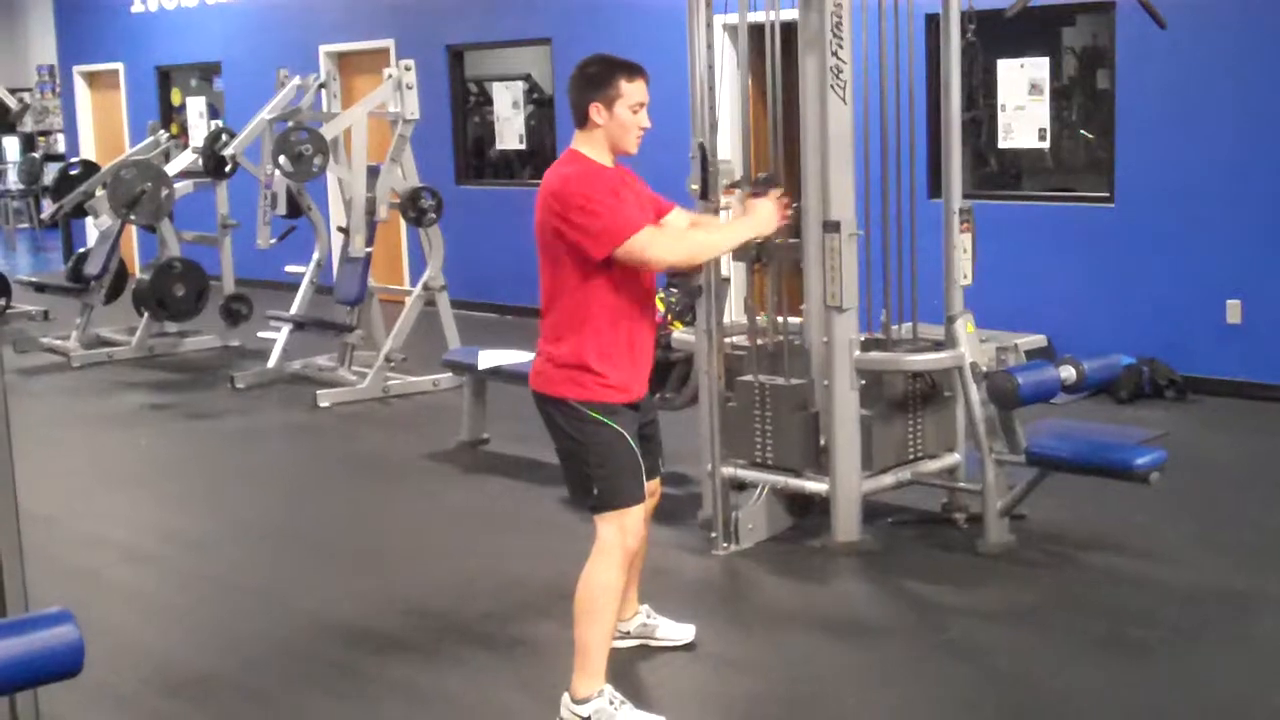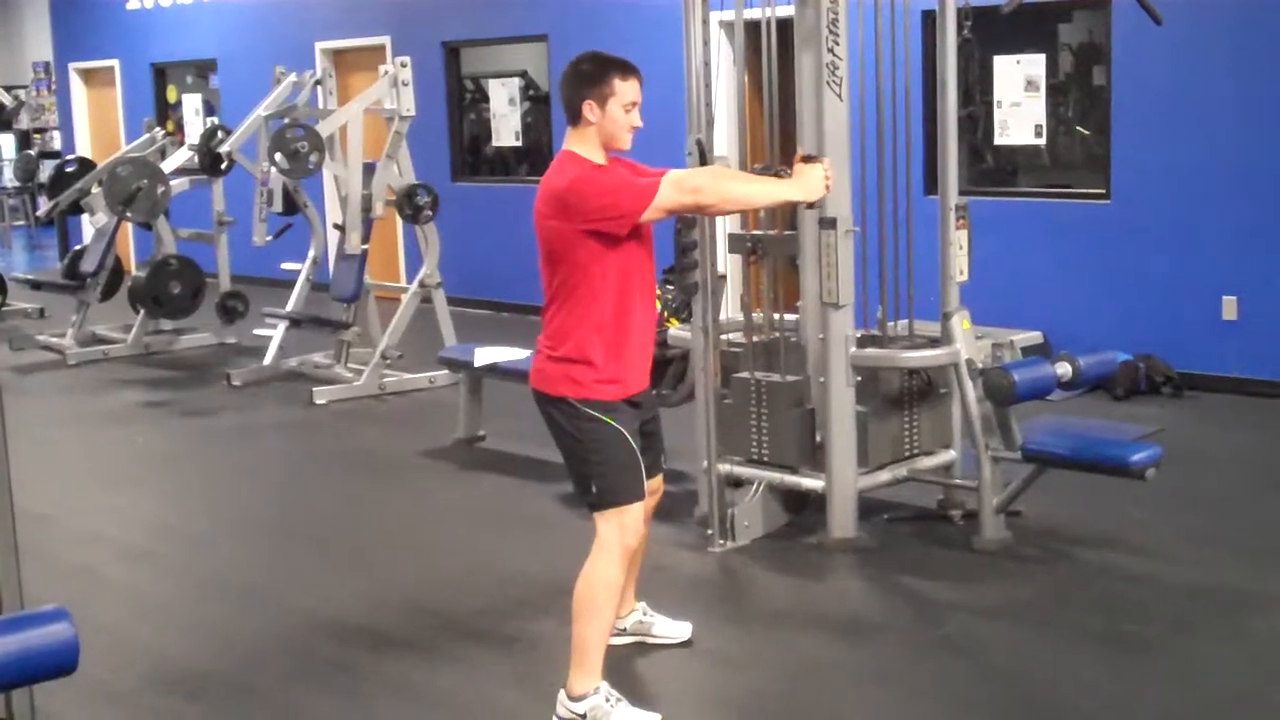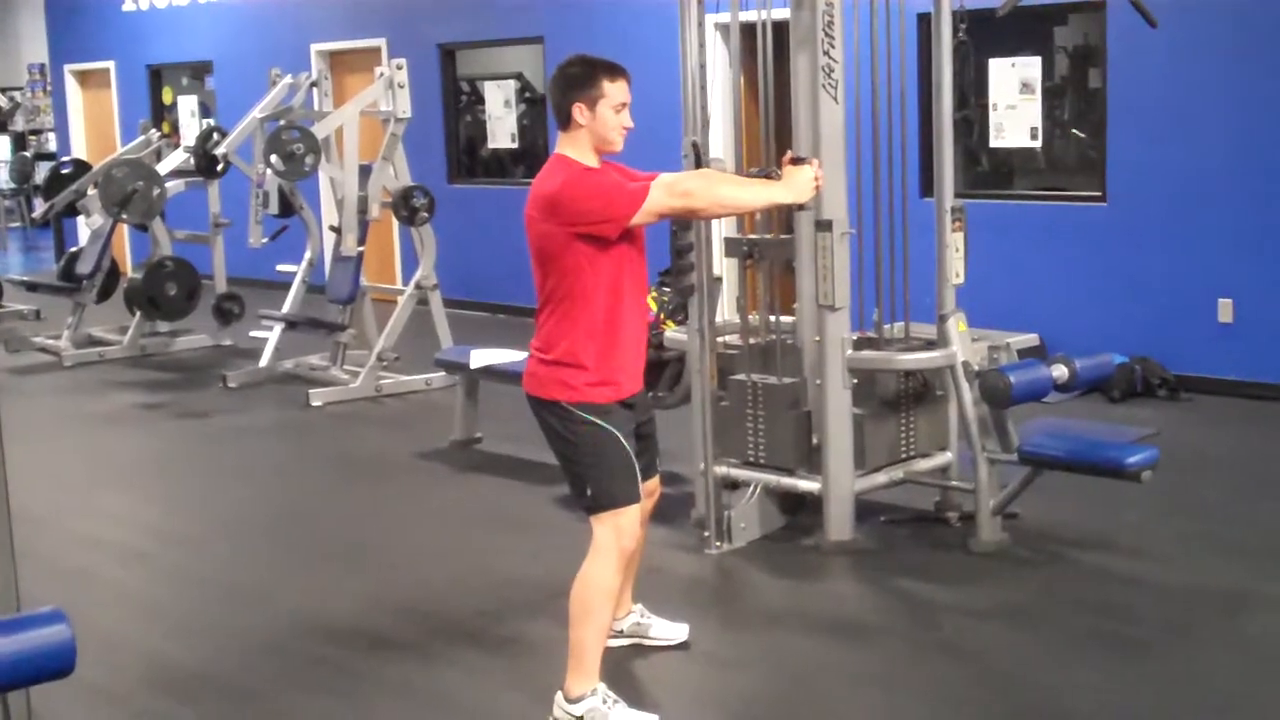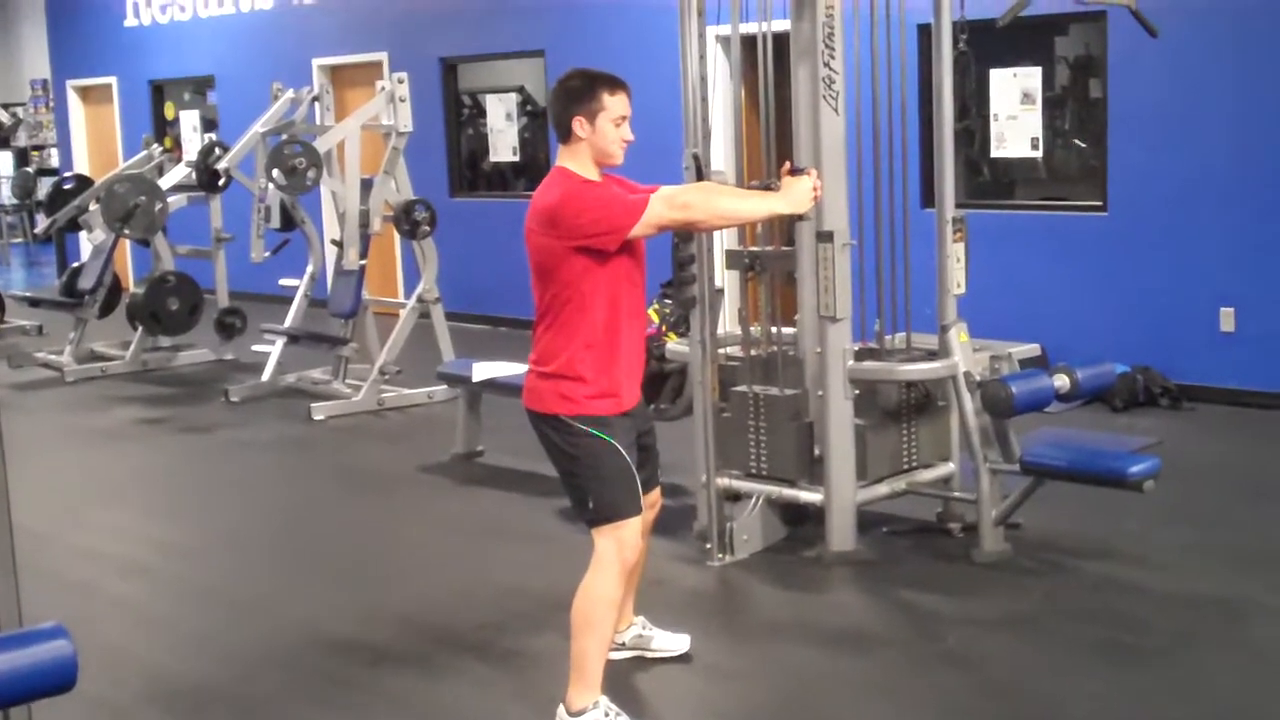
dt=0.7s
person 1, frame 1
left shoulder: (617, 179)
right shoulder: (573, 185)
left elbow: (681, 226)
right elbow: (664, 251)
left wrist: (744, 217)
right wrist: (747, 226)
left hip: (619, 379)
right hip: (583, 386)
left knee: (644, 496)
right knee: (620, 530)
left ankle: (625, 617)
person 1, frame 2
left shoulder: (613, 172)
right shoulder: (578, 183)
left elbow: (696, 181)
right elbow: (695, 195)
left wrist: (787, 182)
right wrist: (794, 190)
left hip: (621, 376)
right hip: (583, 385)
left knee: (646, 491)
right knee: (620, 526)
left ankle: (624, 614)
person 1, frame 3
left shoulder: (604, 176)
right shoulder: (568, 187)
left elbow: (686, 184)
right elbow: (684, 199)
left wrist: (776, 183)
right wrist: (784, 193)
left hip: (615, 379)
right hip: (577, 388)
left knee: (644, 492)
right knee: (617, 529)
left ankle: (620, 615)
person 1, frame 4
left shoulder: (606, 189)
right shoulder: (567, 200)
left elbow: (687, 196)
right elbow: (683, 211)
left wrist: (775, 195)
right wrist: (783, 204)
left hip: (614, 391)
right hip: (578, 401)
left knee: (645, 505)
right knee: (619, 541)
left ankle: (623, 628)
